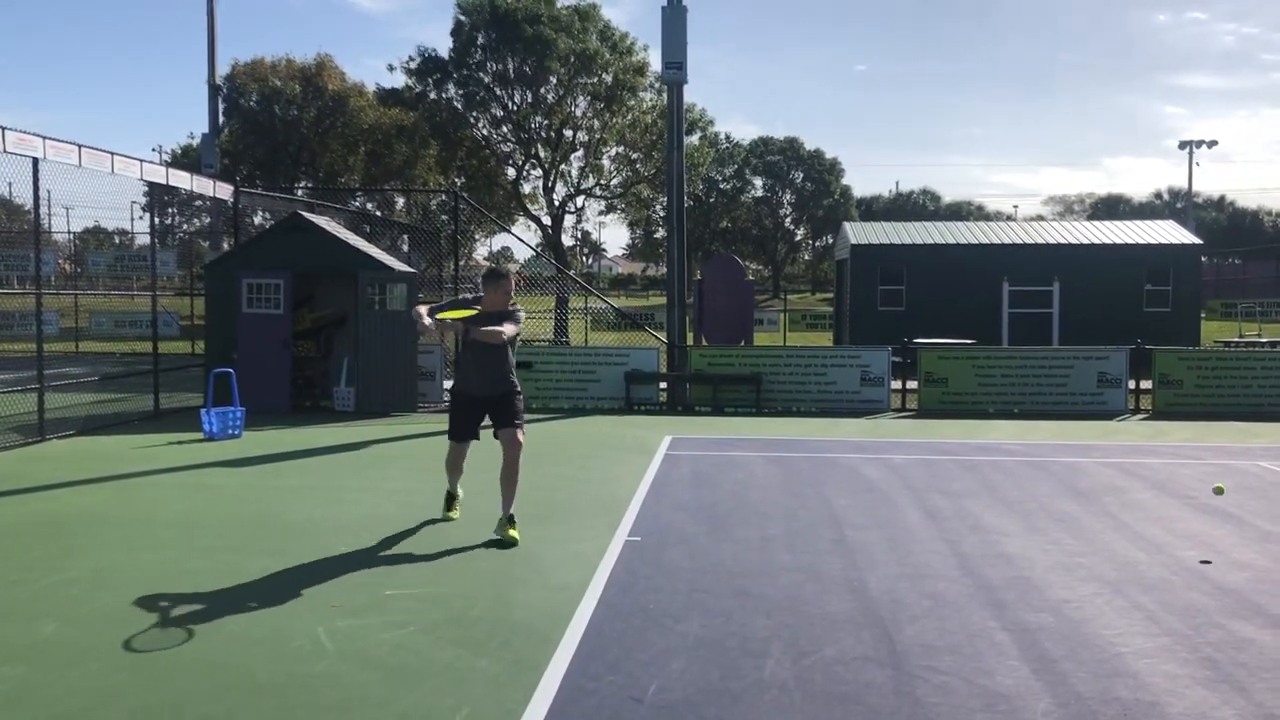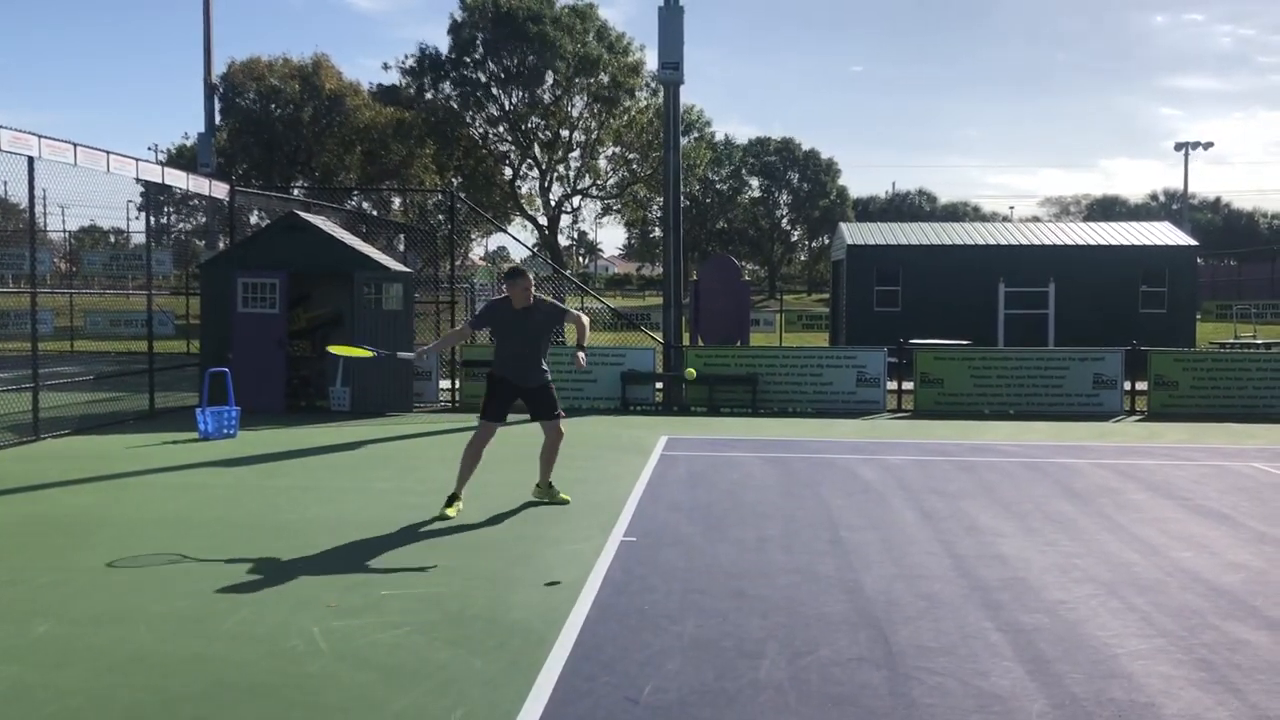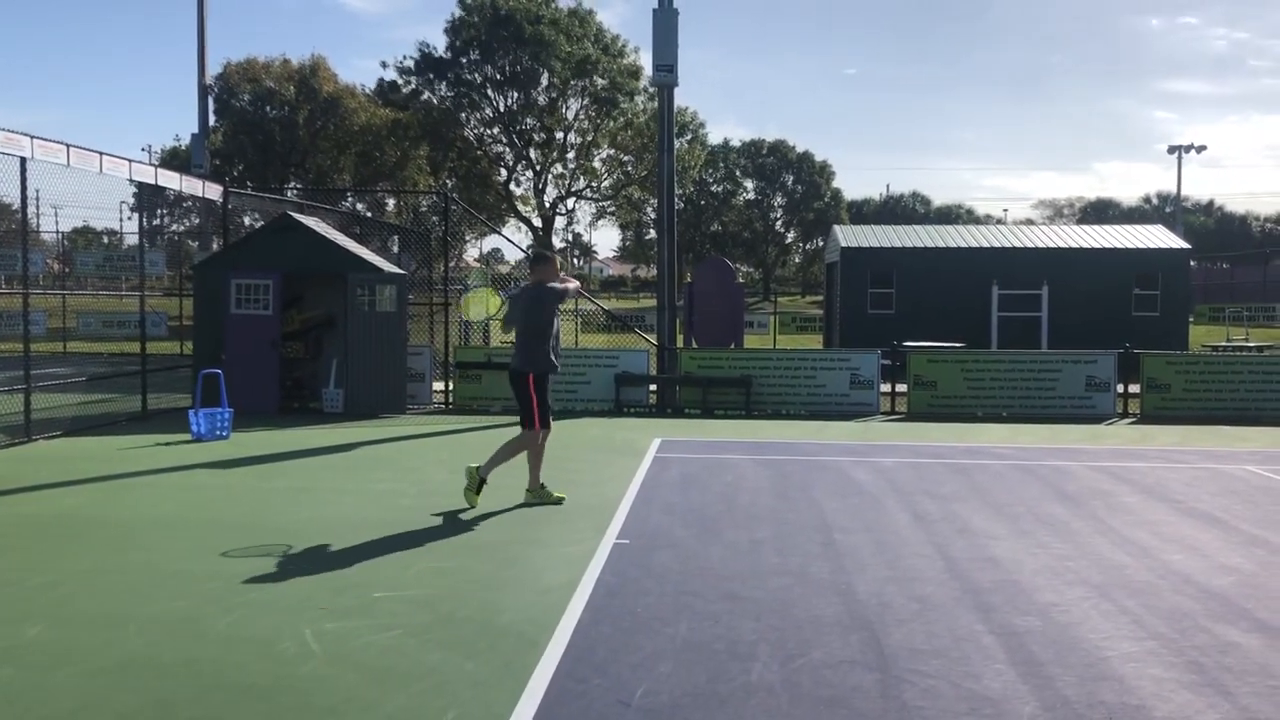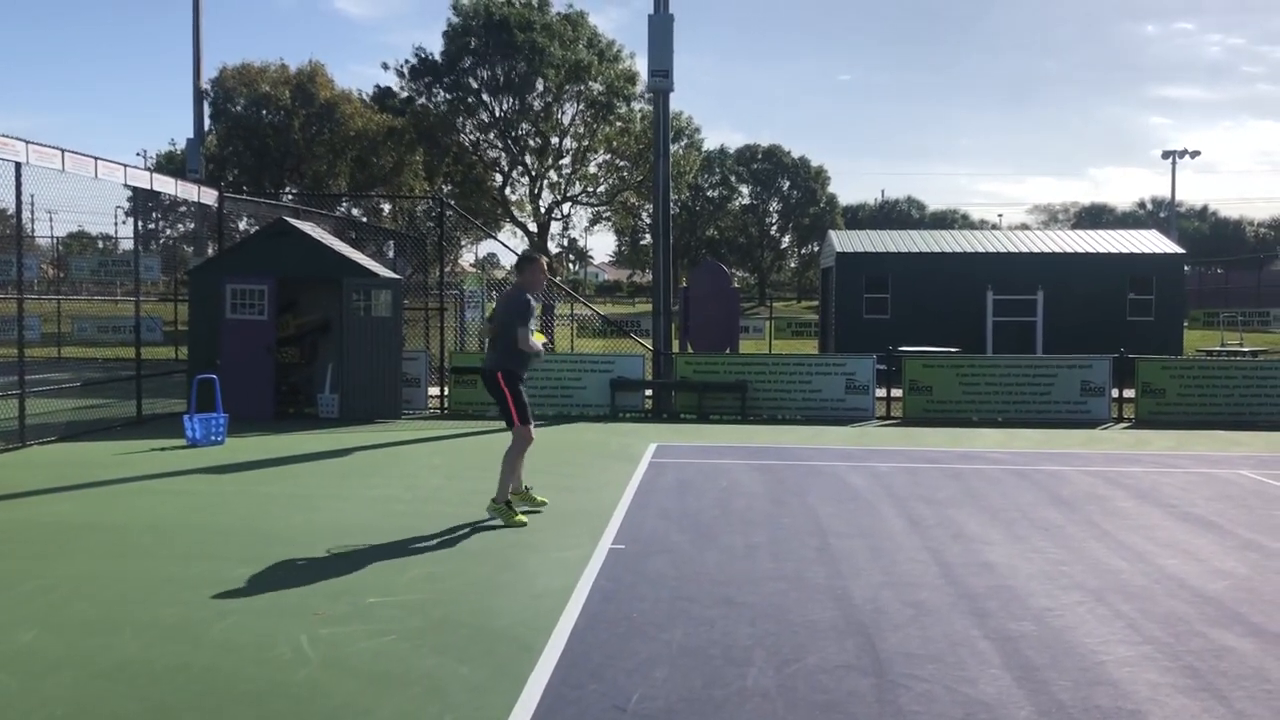
dt=0.5s
person 1, frame 1
left shoulder: (514, 313)
right shoulder: (465, 305)
left elbow: (502, 334)
right elbow: (423, 309)
left wrist: (466, 330)
right wrist: (424, 320)
left hip: (504, 391)
right hip: (466, 391)
left knee: (513, 446)
right knee: (456, 453)
left ankle: (506, 520)
right ankle: (453, 491)
person 1, frame 2
left shoulder: (546, 307)
right shoulder: (495, 309)
left elbow: (580, 319)
right elbow: (462, 332)
left wrist: (580, 349)
right wrist: (432, 349)
left hip: (538, 380)
right hip: (504, 378)
left knee: (555, 433)
right knee: (482, 435)
left ankle: (543, 486)
right ankle: (456, 495)
person 1, frame 3
left shoulder: (519, 295)
right shoulder: (545, 292)
left elbow: (507, 325)
right elbow: (574, 285)
right wrist: (559, 280)
left hip: (528, 371)
right hip: (530, 374)
left knee: (541, 430)
right knee: (531, 437)
left ankle: (534, 488)
right ankle: (481, 473)
person 1, frame 4
left shoulder: (508, 297)
right shoulder: (523, 300)
left elbow: (488, 329)
right elbow: (524, 343)
right wrist: (538, 348)
left hip: (501, 372)
right hip: (502, 373)
left knee: (522, 435)
right knee: (523, 437)
left ankle: (518, 491)
right ankle: (499, 502)
